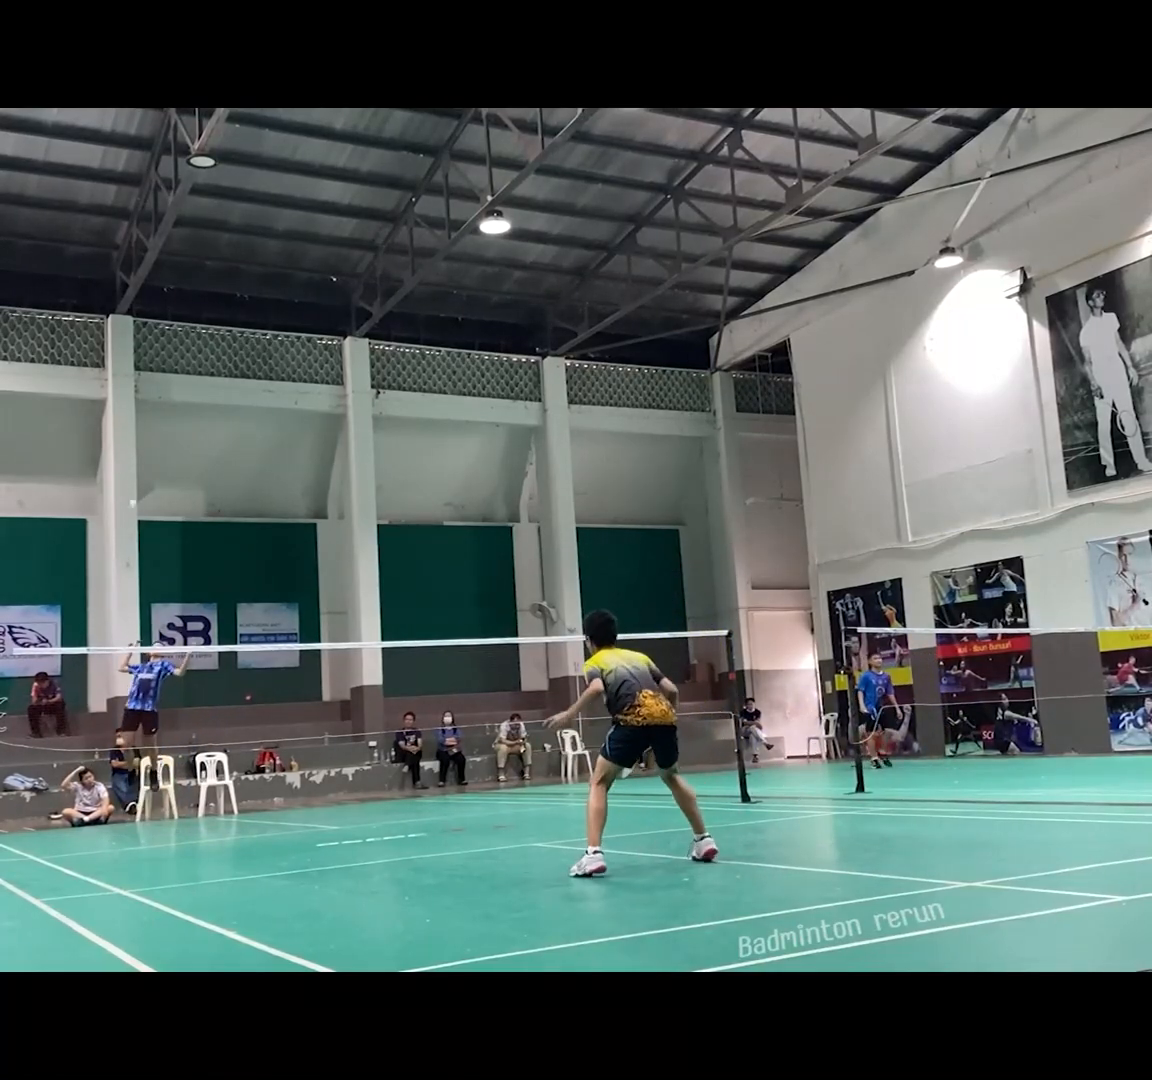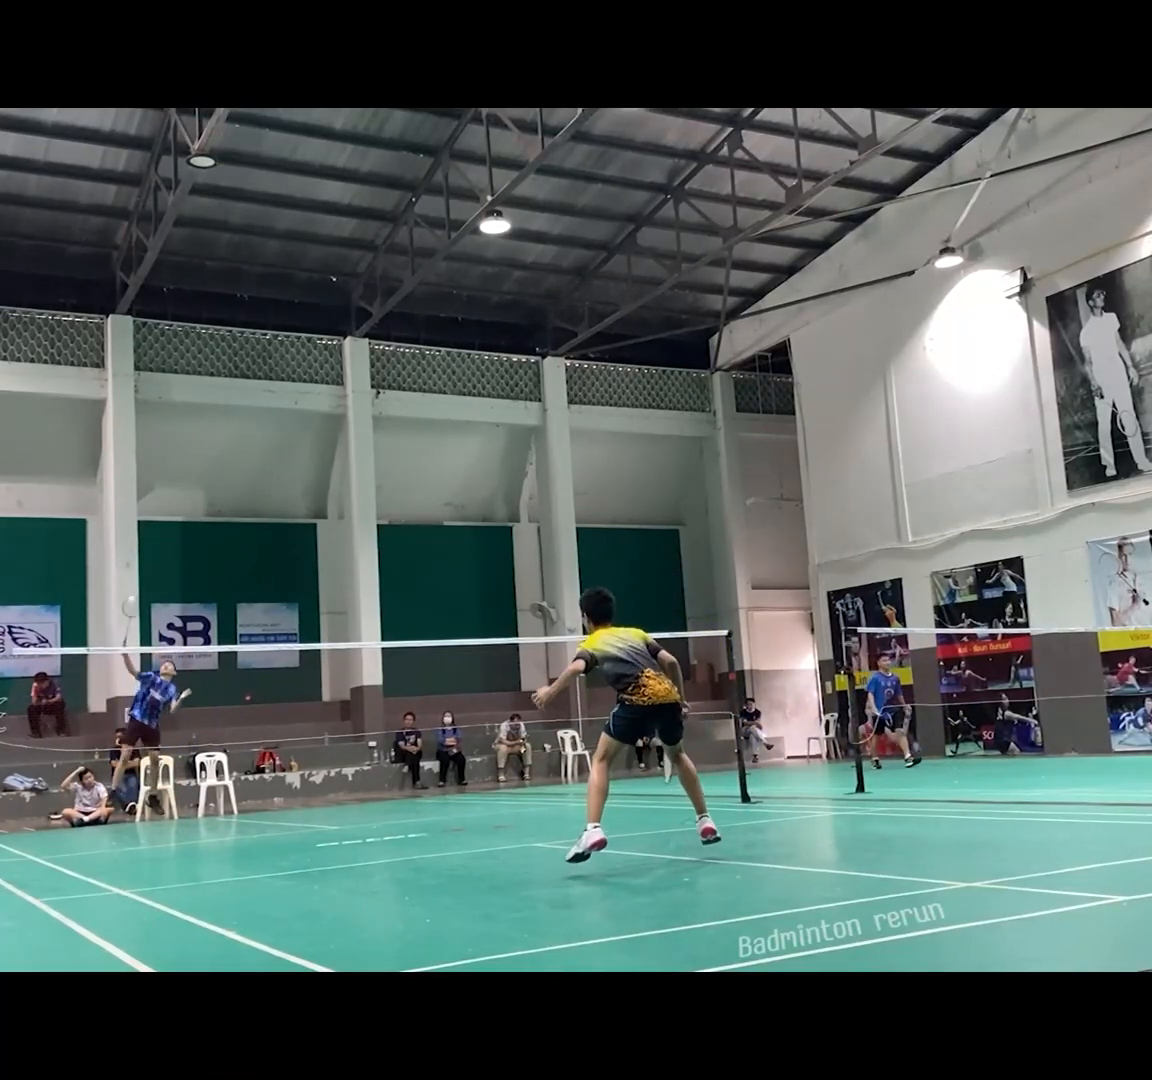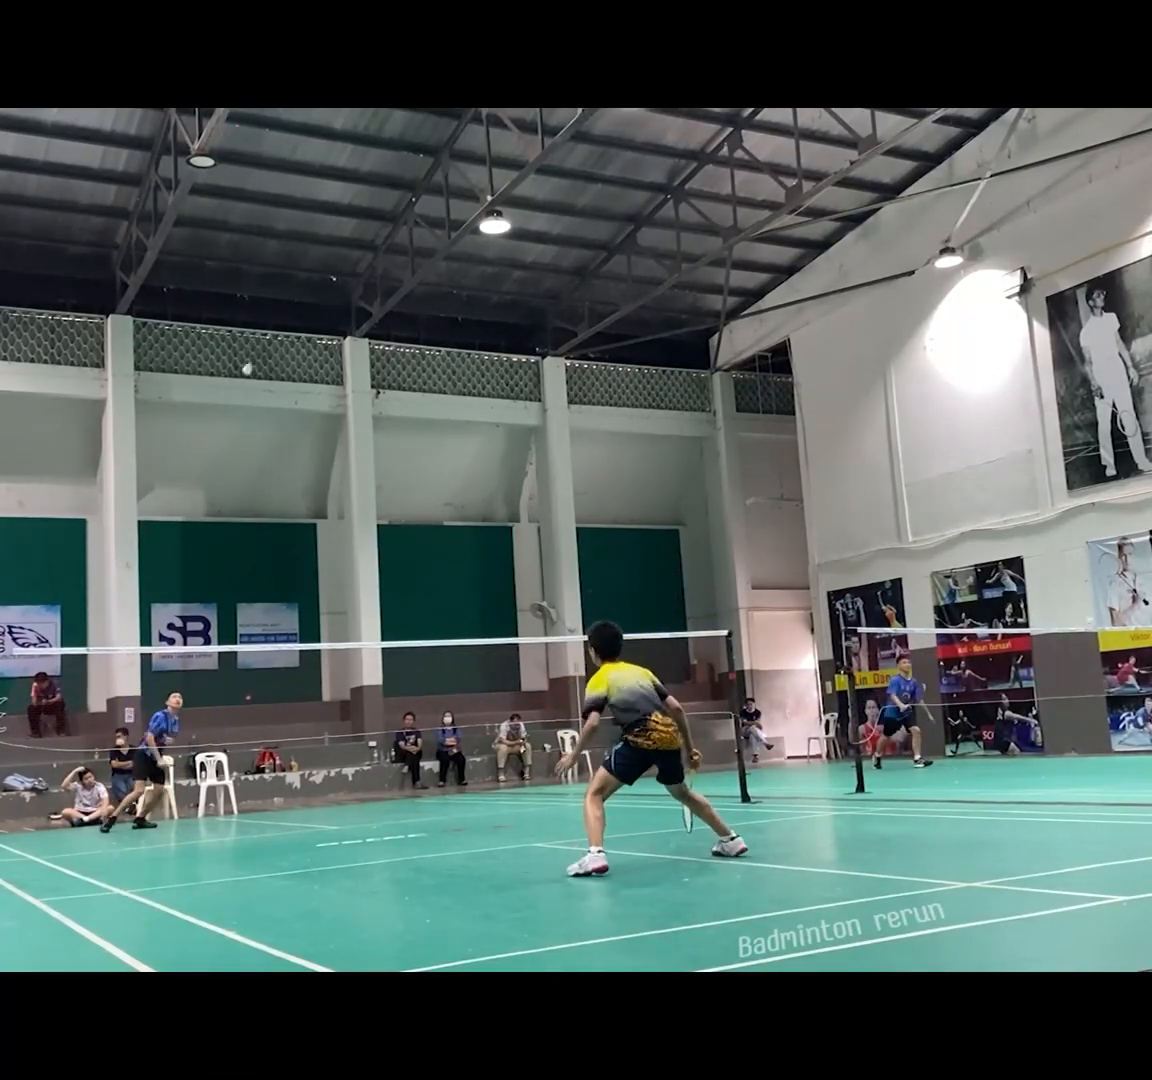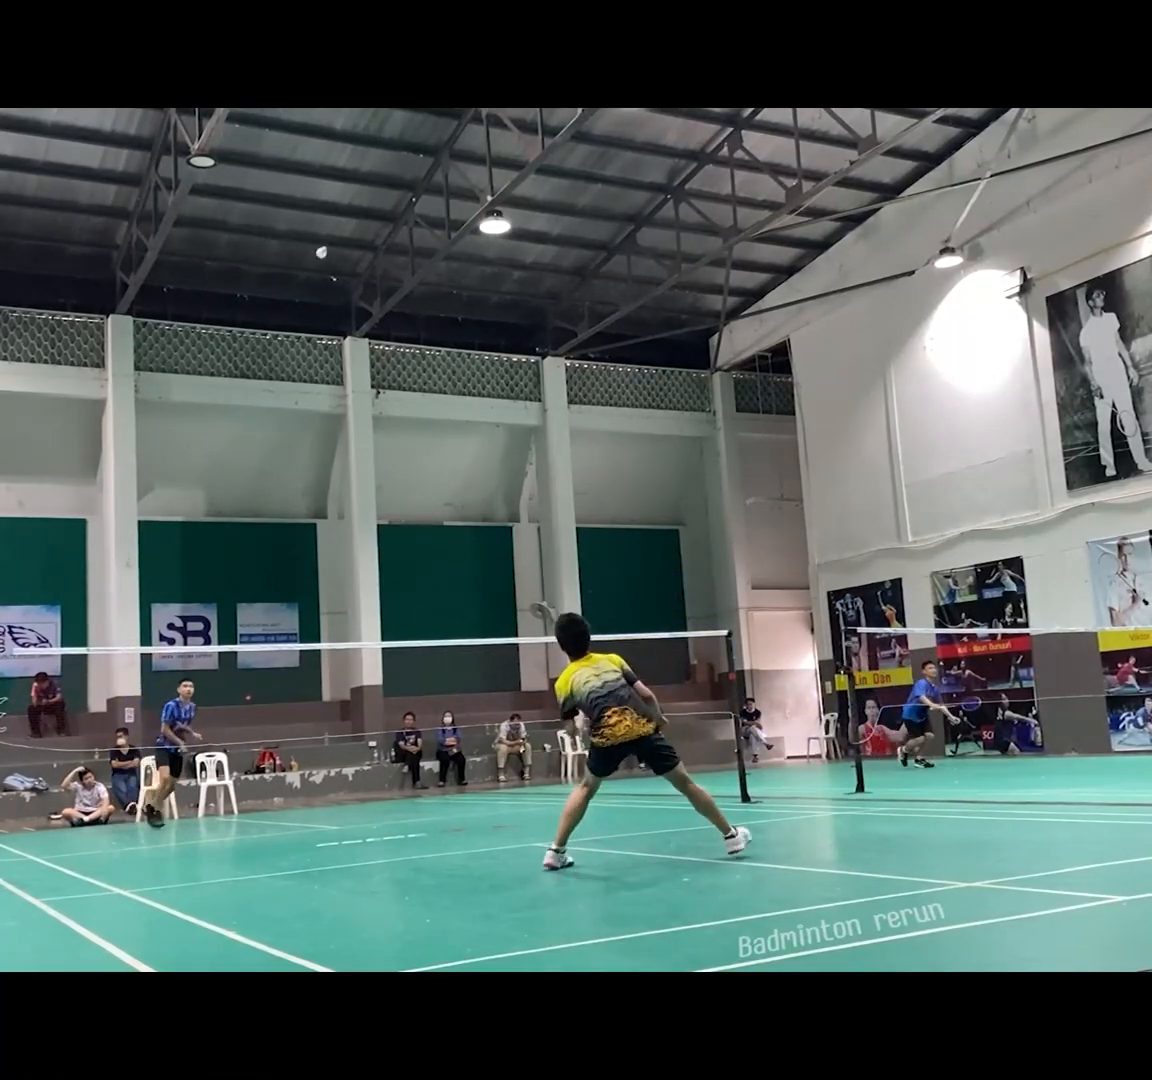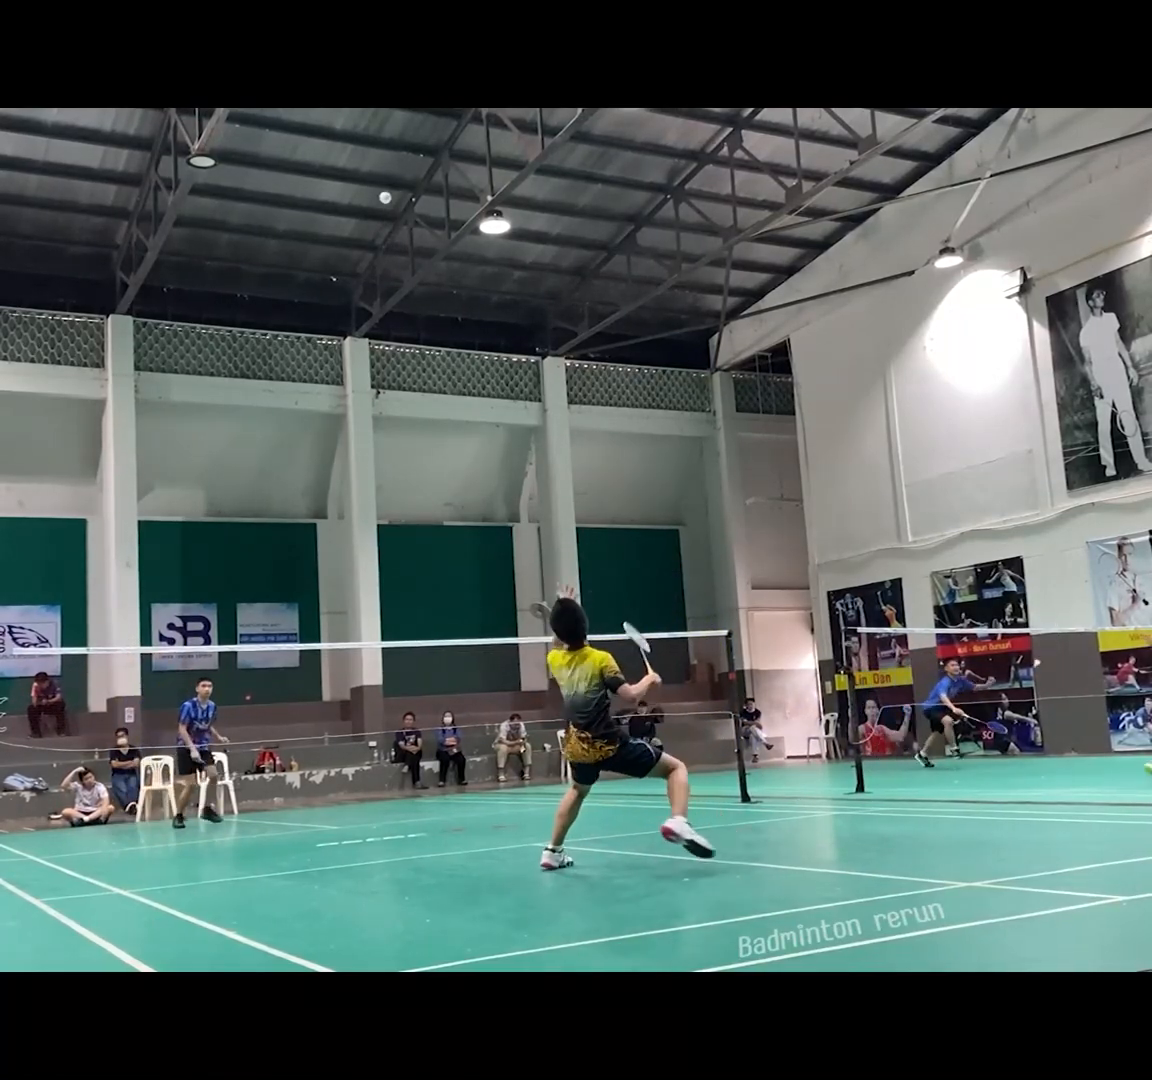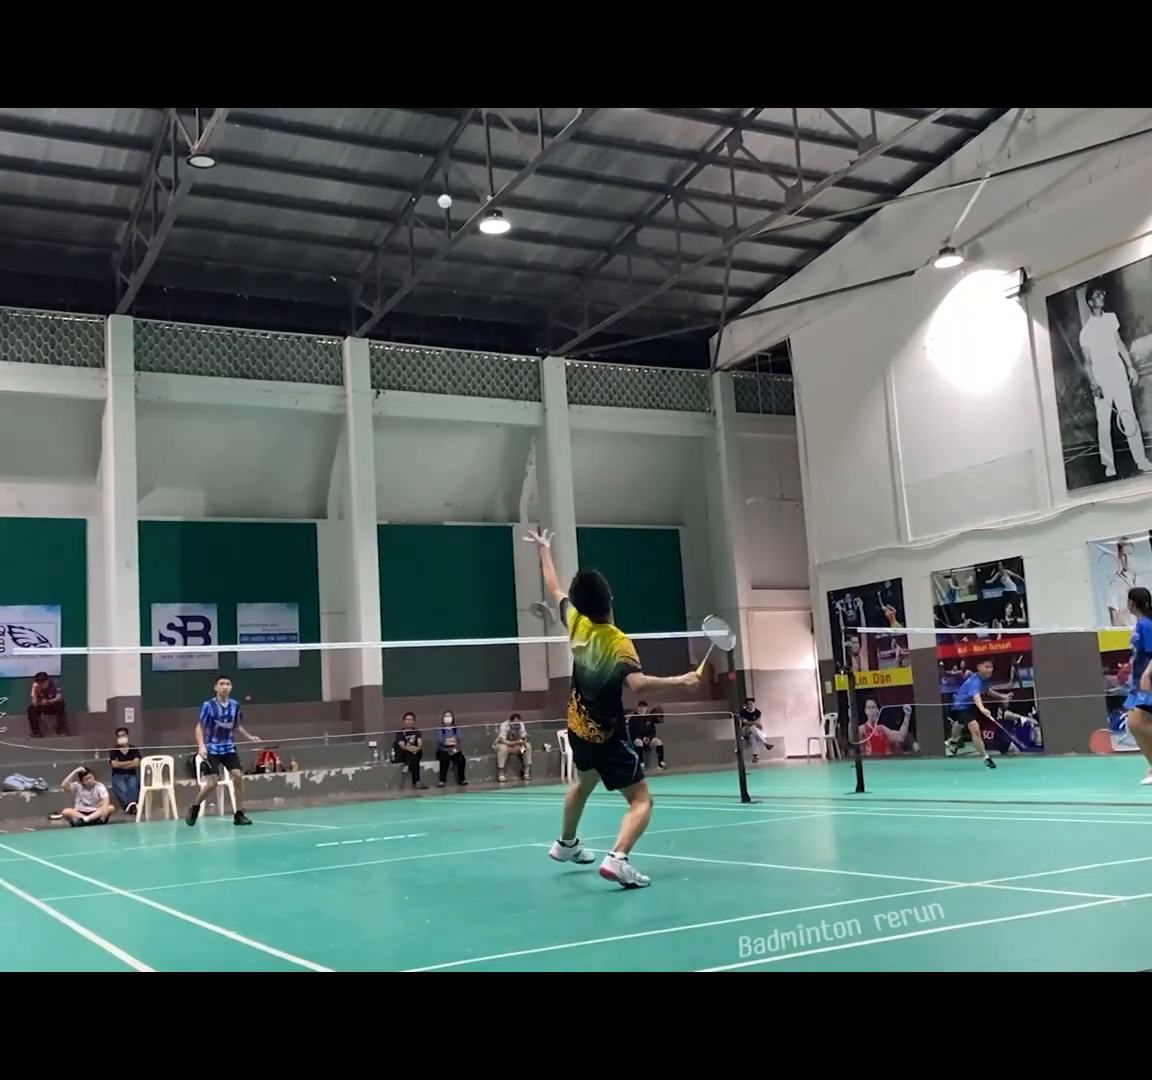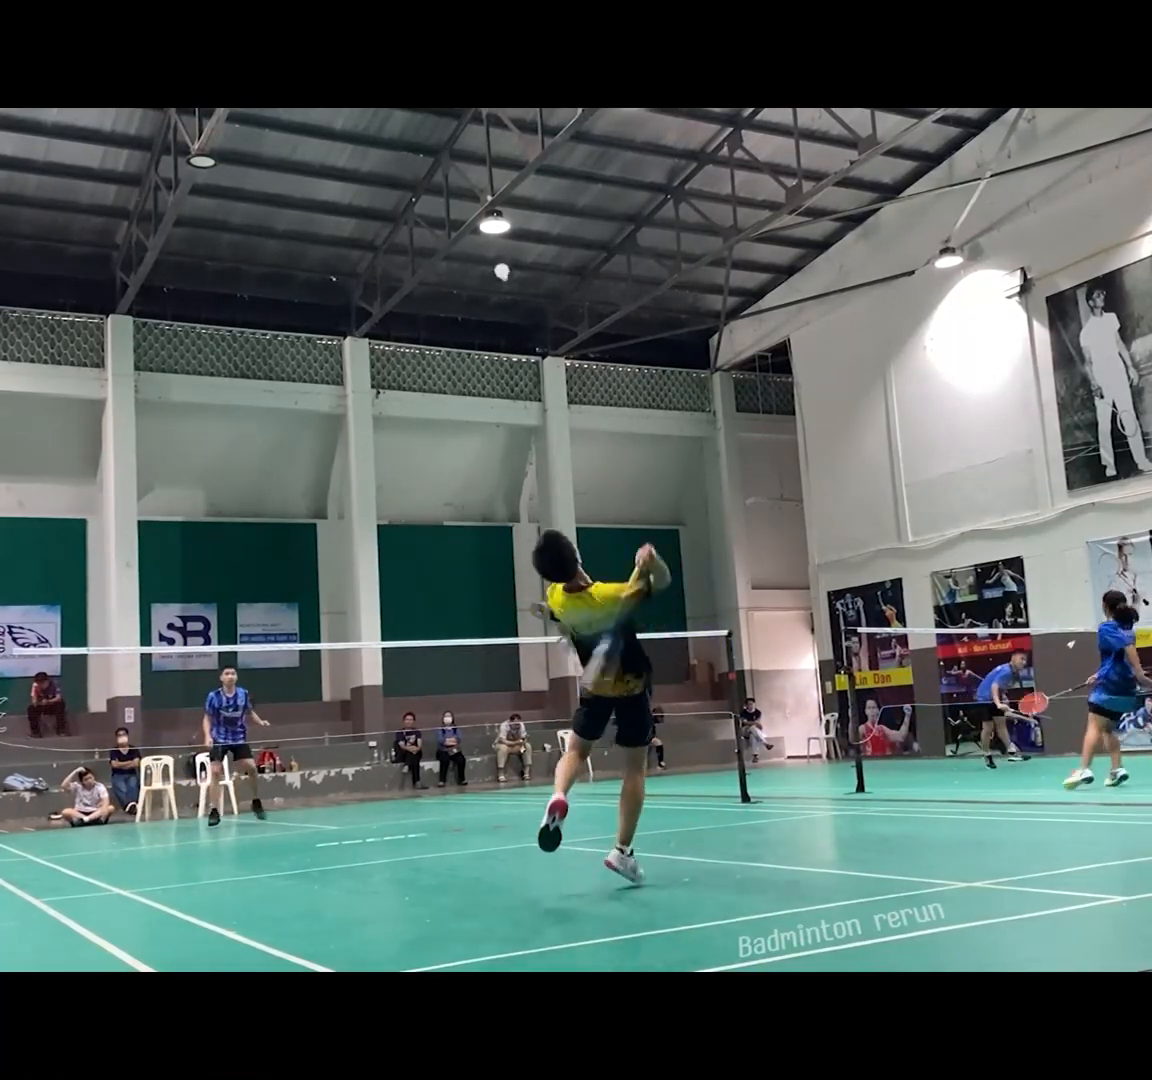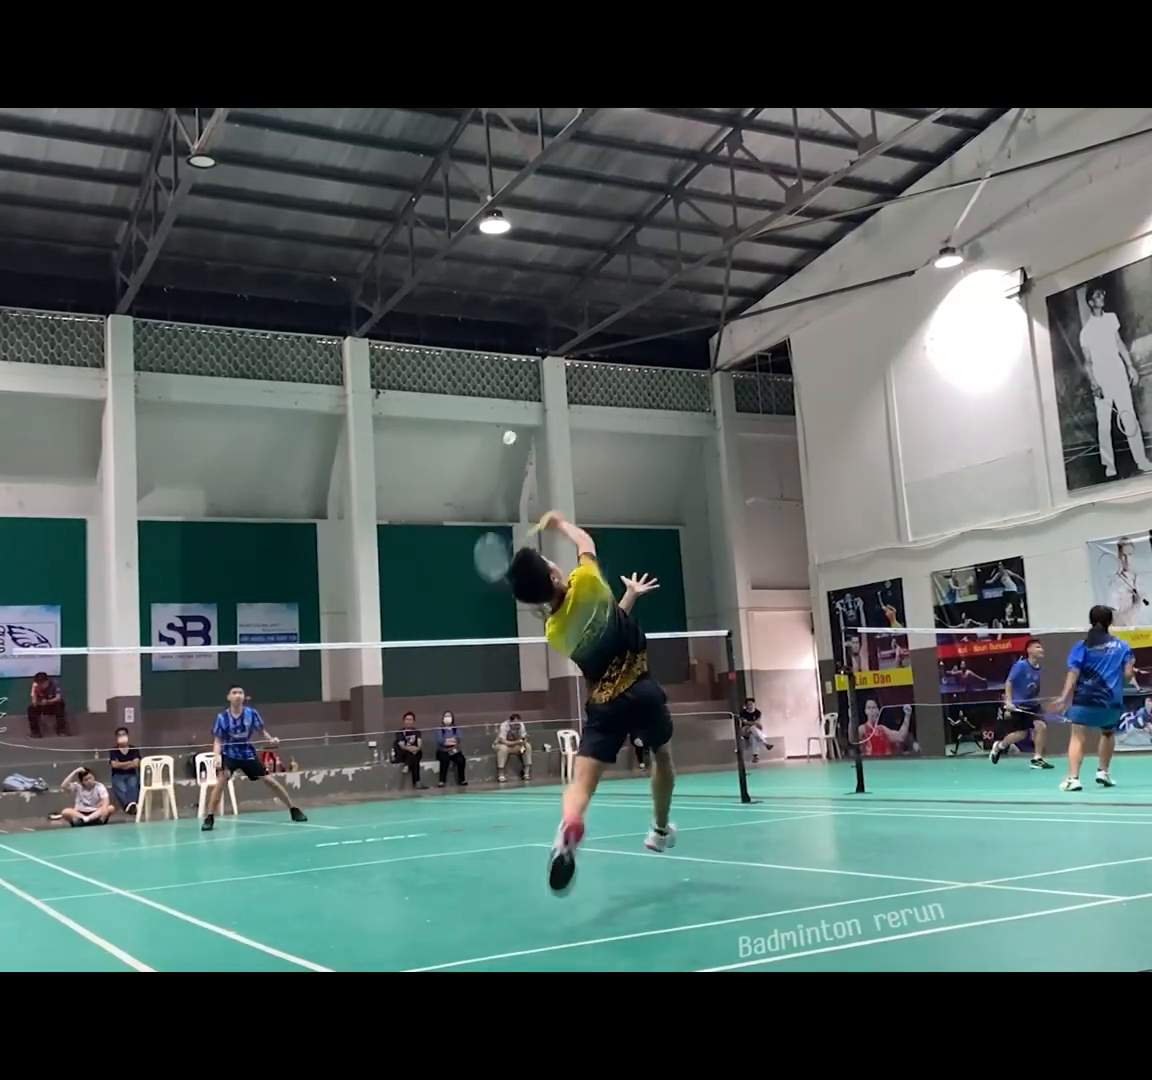
dt=0.2s
person 1, frame 1
left shoulder: (594, 663)
right shoulder: (639, 657)
left elbow: (597, 688)
right elbow: (671, 690)
left wrist: (569, 714)
left hip: (633, 719)
right hip: (664, 716)
left knee: (599, 784)
right knee: (671, 776)
left ankle: (593, 854)
right ankle: (703, 840)
person 1, frame 2
left shoulder: (591, 644)
right shoulder: (637, 634)
left elbow: (576, 668)
right elbow: (670, 661)
left wrist: (551, 692)
right wrist: (680, 699)
left hip: (636, 700)
right hip: (666, 696)
left knee: (600, 762)
right knee: (677, 755)
left ankle: (593, 830)
right ankle: (704, 820)
person 1, frame 3
left shoulder: (598, 682)
right shoulder: (642, 672)
left elbow: (592, 723)
right elbow: (675, 707)
left wrist: (573, 756)
right wrist: (689, 748)
left hip: (639, 740)
right hip: (669, 738)
left knee: (594, 795)
right knee: (682, 794)
left ankle: (595, 855)
right ankle: (731, 840)
person 1, frame 4
left shoulder: (564, 682)
right shoulder: (613, 660)
left elbow: (571, 718)
right elbow: (646, 695)
right wrist: (658, 718)
left hip: (606, 736)
right hip: (640, 730)
left knee: (586, 788)
right knee: (684, 783)
left ankle: (556, 852)
right ankle: (732, 836)
person 1, frame 5
left shoulder: (555, 659)
right shoulder: (601, 660)
left elbow: (558, 644)
right elbow: (630, 696)
left wrist: (564, 604)
right wrist: (648, 680)
left hip: (578, 749)
right hip: (610, 744)
left knee: (577, 791)
right knee: (676, 769)
left ankle: (553, 852)
right ankle: (678, 822)
person 1, frame 6
left shoulder: (577, 623)
right shoulder: (620, 643)
left elbow: (554, 589)
right elbow: (637, 684)
left wrist: (543, 549)
right wrist: (680, 681)
left hip: (577, 728)
right hip: (606, 735)
left knee: (585, 783)
right knee: (641, 802)
left ankle: (566, 844)
right ankle: (617, 859)
person 1, frame 7
left shoulder: (556, 600)
right shoulder: (614, 596)
right elbow: (662, 581)
right wrist: (650, 562)
left hip: (595, 688)
right hip: (630, 691)
left knee: (575, 752)
right knee: (634, 771)
left ankle: (558, 797)
right ankle: (622, 852)
person 1, frame 8
left shoulder: (556, 634)
right shoulder: (585, 580)
right elbow: (586, 542)
left wrist: (629, 596)
right wrist: (561, 523)
left hip: (606, 704)
right hip: (643, 690)
left knee: (581, 784)
right knee: (662, 755)
left ankle: (569, 830)
right ankle: (660, 829)
